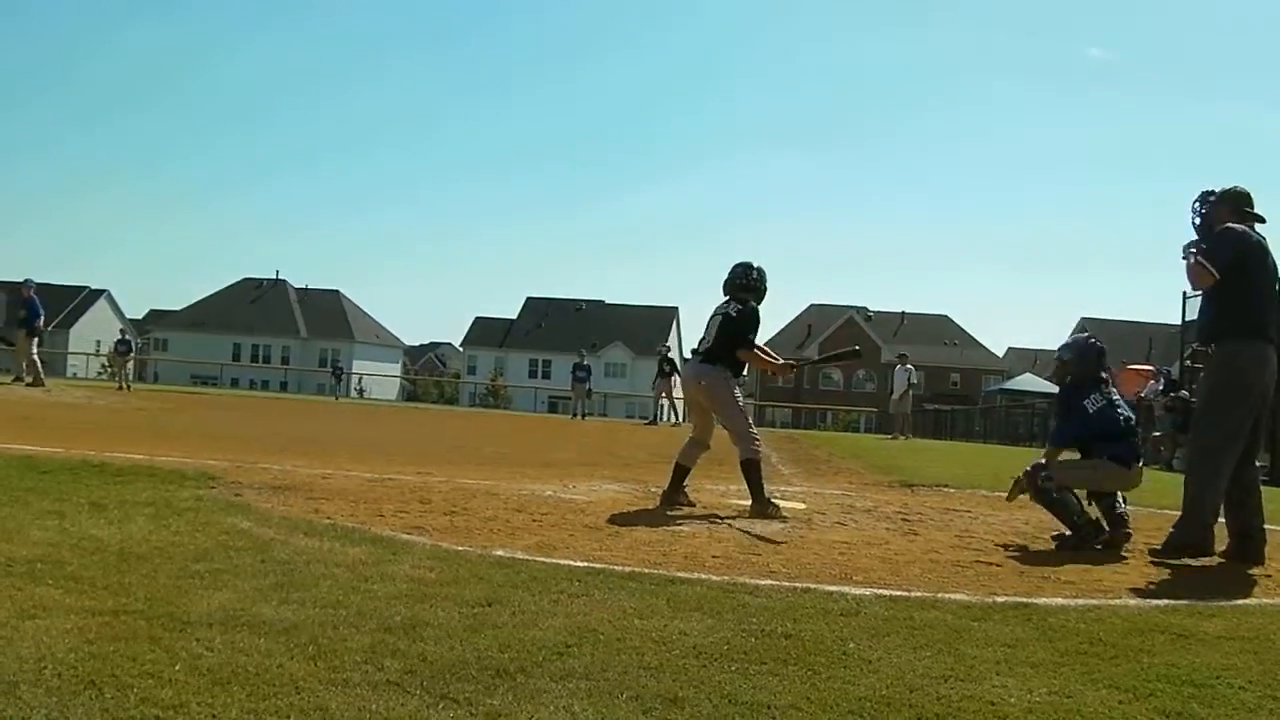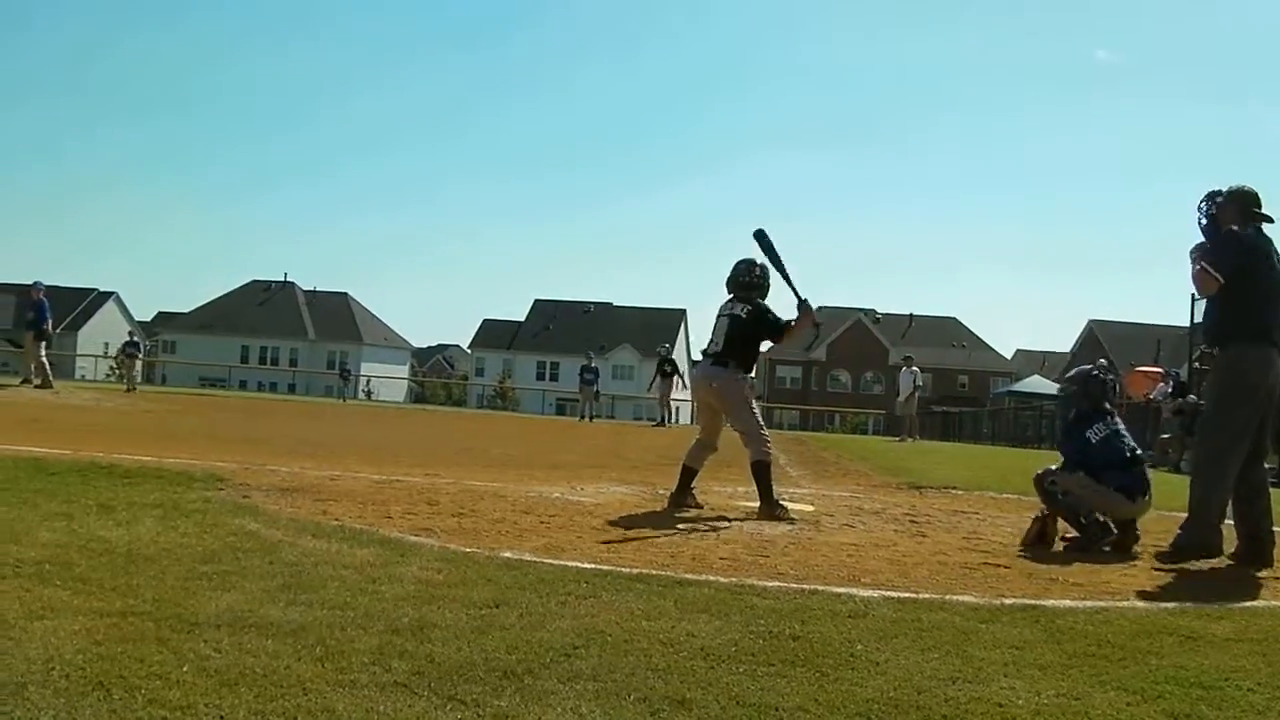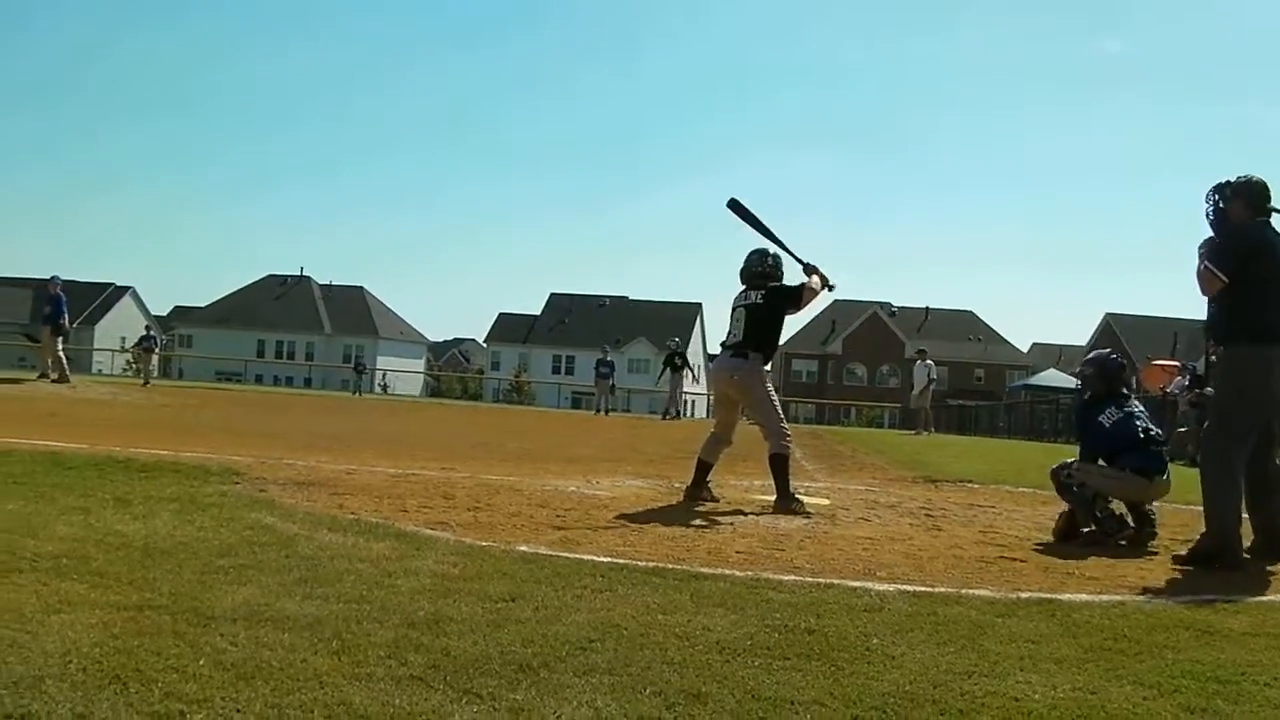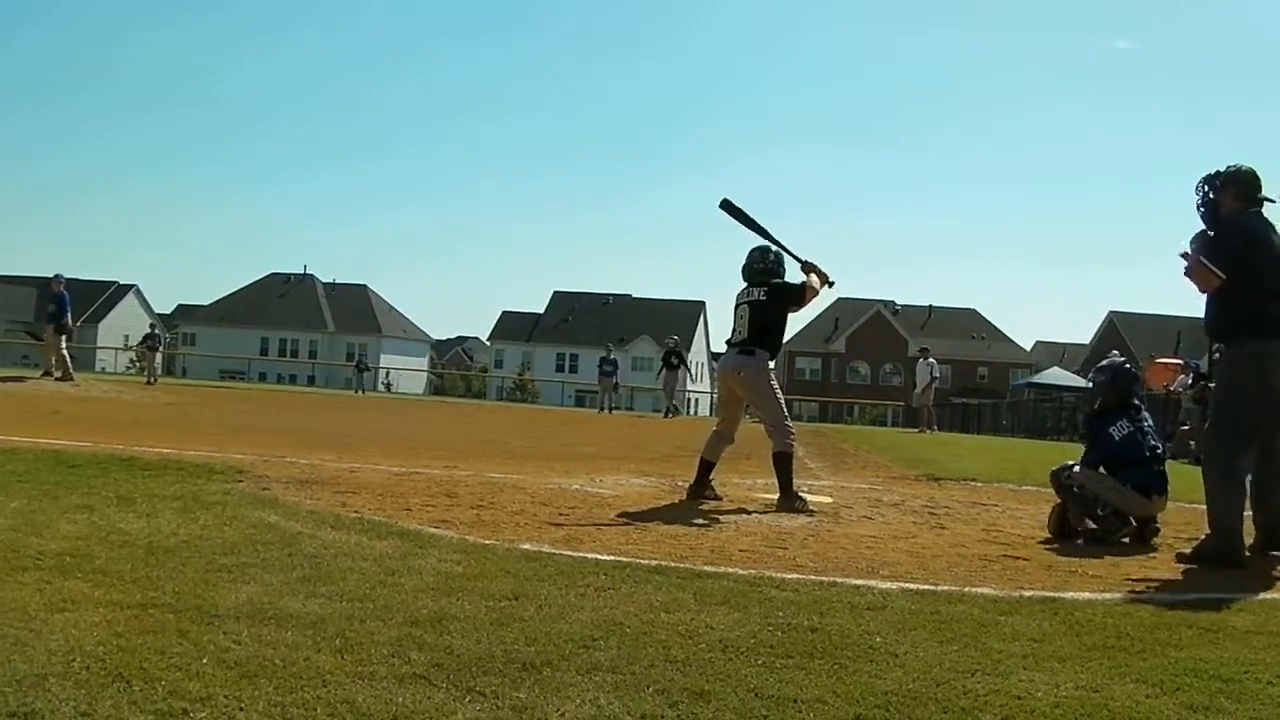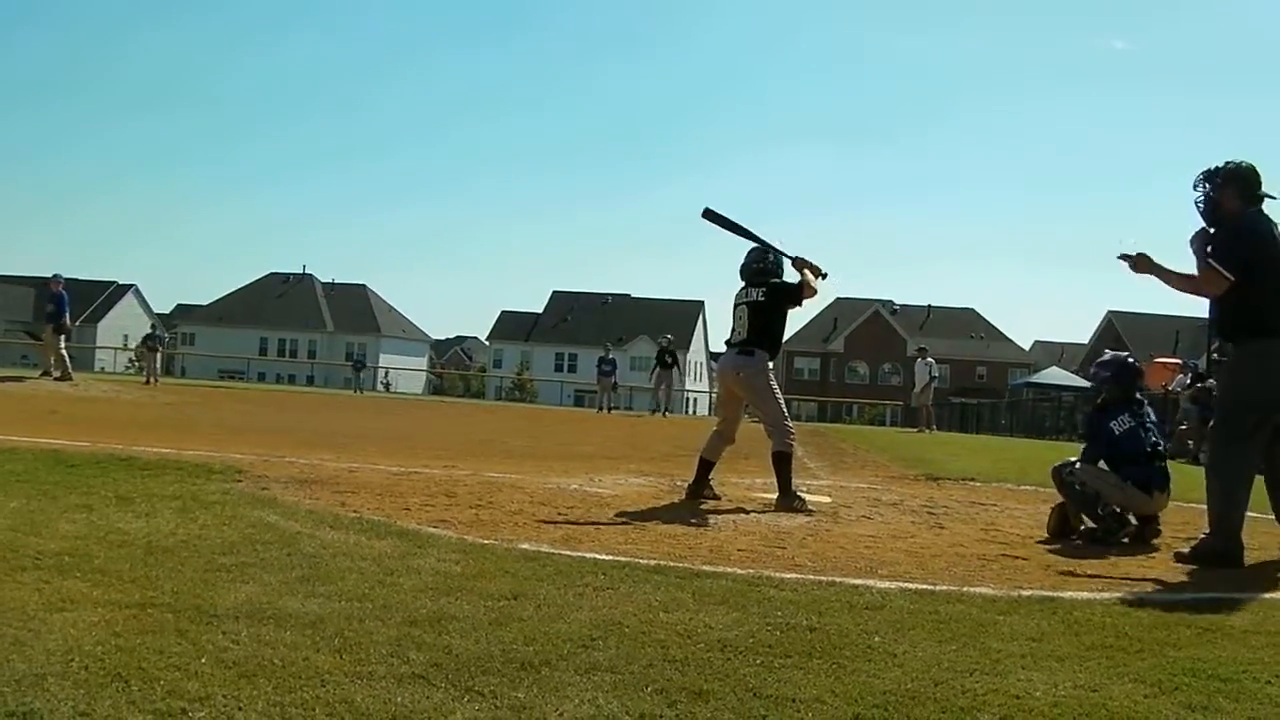
dt=0.2s
person 1, frame 1
left shoulder: (1230, 236)
left elbow: (1200, 280)
left wrist: (1191, 253)
left hip: (1236, 354)
left knee: (1209, 445)
right knee: (1242, 454)
left ankle: (1194, 533)
right ankle: (1247, 540)
person 1, frame 2
left shoulder: (1235, 238)
left elbow: (1206, 286)
left wrist: (1197, 257)
left hip: (1241, 357)
left knee: (1214, 447)
left ankle: (1200, 535)
person 1, frame 3
left shoulder: (1240, 235)
left elbow: (1209, 285)
left wrist: (1205, 253)
left hip: (1245, 354)
left knee: (1221, 448)
left ankle: (1221, 541)
person 1, frame 4
left shoulder: (1236, 228)
left elbow: (1206, 282)
left wrist: (1199, 249)
right wrist: (1200, 265)
left hip: (1247, 351)
left knee: (1223, 446)
left ankle: (1224, 542)
person 1, frame 5
left shoulder: (1238, 229)
left elbow: (1212, 286)
right elbow: (1215, 286)
left wrist: (1200, 248)
right wrist: (1153, 270)
left knee: (1229, 445)
left ankle: (1223, 543)
person 2, frame 1
left shoulder: (723, 307)
right shoulder: (748, 310)
left elbow: (747, 346)
right elbow: (744, 352)
left wrist: (776, 361)
right wrist: (776, 366)
left hip: (692, 372)
right hip: (714, 376)
left knee: (700, 435)
right knee: (747, 438)
left ankle: (673, 491)
right ankle: (759, 502)
person 2, frame 2
left shoulder: (728, 306)
right shoulder: (756, 309)
left elbow: (770, 330)
right elbow: (785, 334)
left wrist: (798, 321)
right wrist: (804, 318)
left hip: (702, 374)
right hip: (726, 377)
left knee: (707, 437)
right knee: (758, 440)
left ankle: (681, 493)
right ankle: (768, 504)
person 2, frame 3
left shoulder: (742, 297)
right shoulder: (772, 293)
left elbow: (788, 304)
right elbow: (809, 292)
left wrist: (813, 281)
right wrist: (815, 276)
left hip: (721, 366)
right hip: (746, 368)
left knee: (722, 430)
right knee: (778, 433)
left ankle: (696, 487)
right ankle: (784, 497)
person 2, frame 4
left shoulder: (744, 294)
right shoulder: (775, 289)
left elbow: (791, 304)
right elbow: (810, 290)
left wrist: (813, 281)
right wrist: (813, 274)
left hip: (727, 363)
right hip: (751, 365)
left knee: (724, 428)
right knee: (782, 431)
left ankle: (699, 485)
right ankle: (787, 495)
person 2, frame 5
left shoulder: (743, 293)
right shoulder: (773, 289)
left elbow: (785, 302)
right elbow: (809, 290)
left wrist: (807, 274)
right wrist: (805, 270)
left hip: (728, 363)
right hip: (751, 365)
left knee: (724, 428)
right knee: (782, 430)
left ankle: (698, 484)
right ankle: (785, 495)
person 3, frame 1
left shoulder: (1073, 392)
right shoulder: (1106, 387)
left elbow: (1058, 442)
left wrist: (1036, 469)
left hip: (1113, 467)
right hip: (1131, 469)
left knee: (1038, 476)
left ankle: (1086, 533)
right ankle: (1119, 527)
person 3, frame 2
left shoulder: (1077, 425)
right shoulder: (1110, 419)
left elbow: (1069, 471)
left wrist: (1050, 512)
left hip: (1122, 499)
right hip: (1141, 498)
left knee: (1046, 479)
left ankle: (1096, 533)
right ankle: (1126, 529)
person 3, frame 3
left shoulder: (1090, 411)
right shoulder: (1132, 404)
left elbow: (1087, 461)
left hip: (1139, 482)
right hip: (1160, 482)
left knee: (1062, 473)
left ankle: (1113, 527)
right ankle: (1145, 522)
person 3, frame 4
left shoulder: (1101, 420)
right shoulder: (1141, 414)
left elbow: (1088, 467)
left wrist: (1077, 517)
left hip: (1136, 498)
right hip: (1158, 498)
left knee: (1062, 475)
left ankle: (1113, 525)
right ankle: (1146, 523)
person 3, frame 5
left shoulder: (1103, 415)
right shoulder: (1144, 410)
left elbow: (1087, 463)
left wrist: (1074, 510)
left hip: (1138, 495)
right hip: (1160, 497)
left knee: (1064, 471)
left ankle: (1114, 525)
right ankle: (1148, 522)
